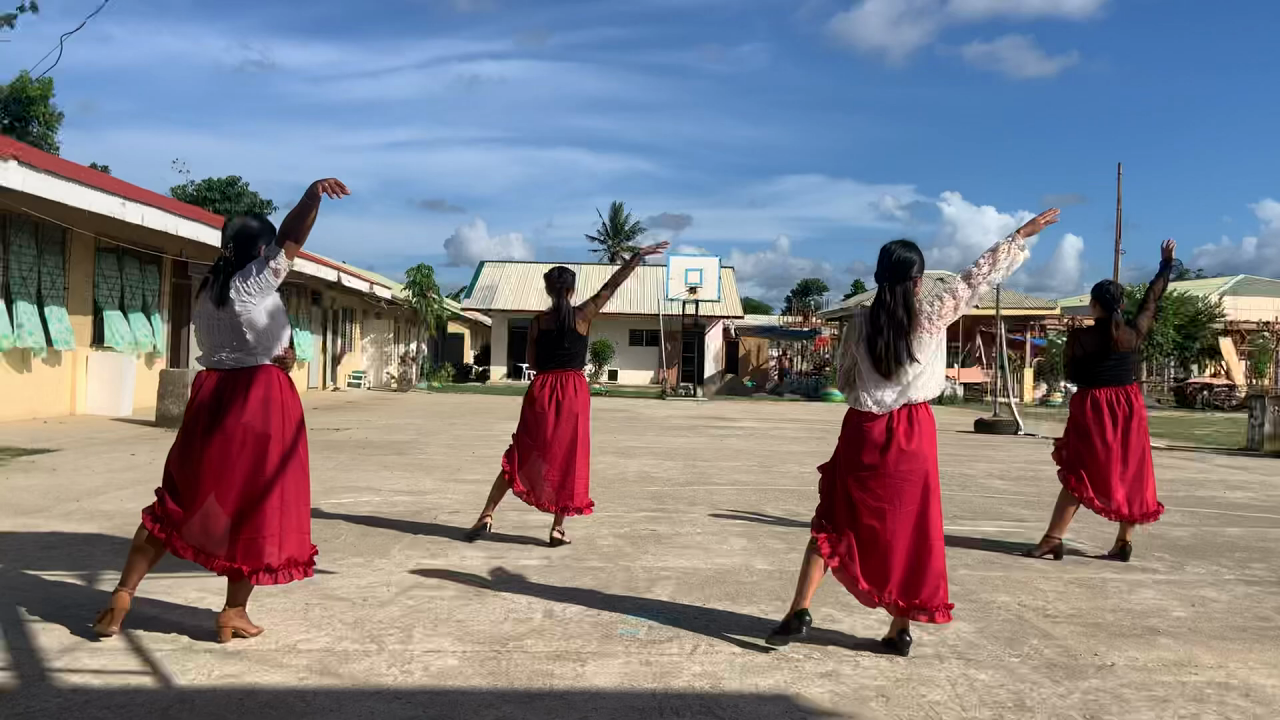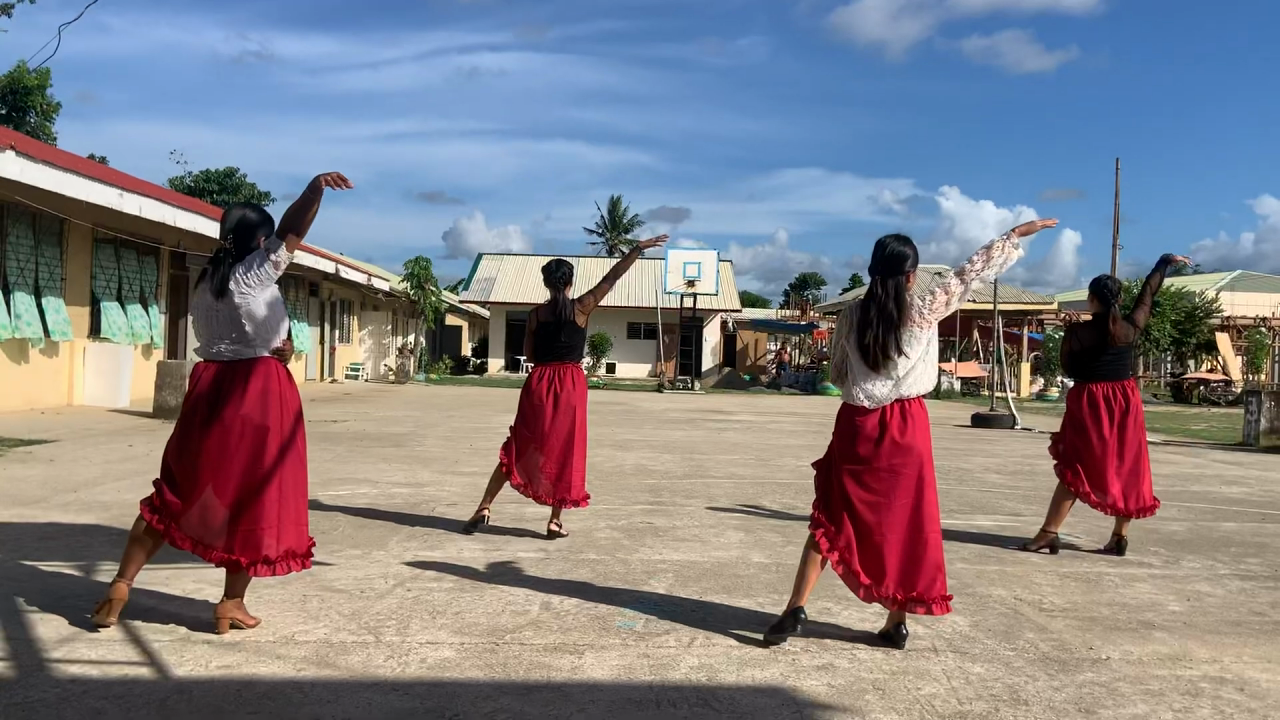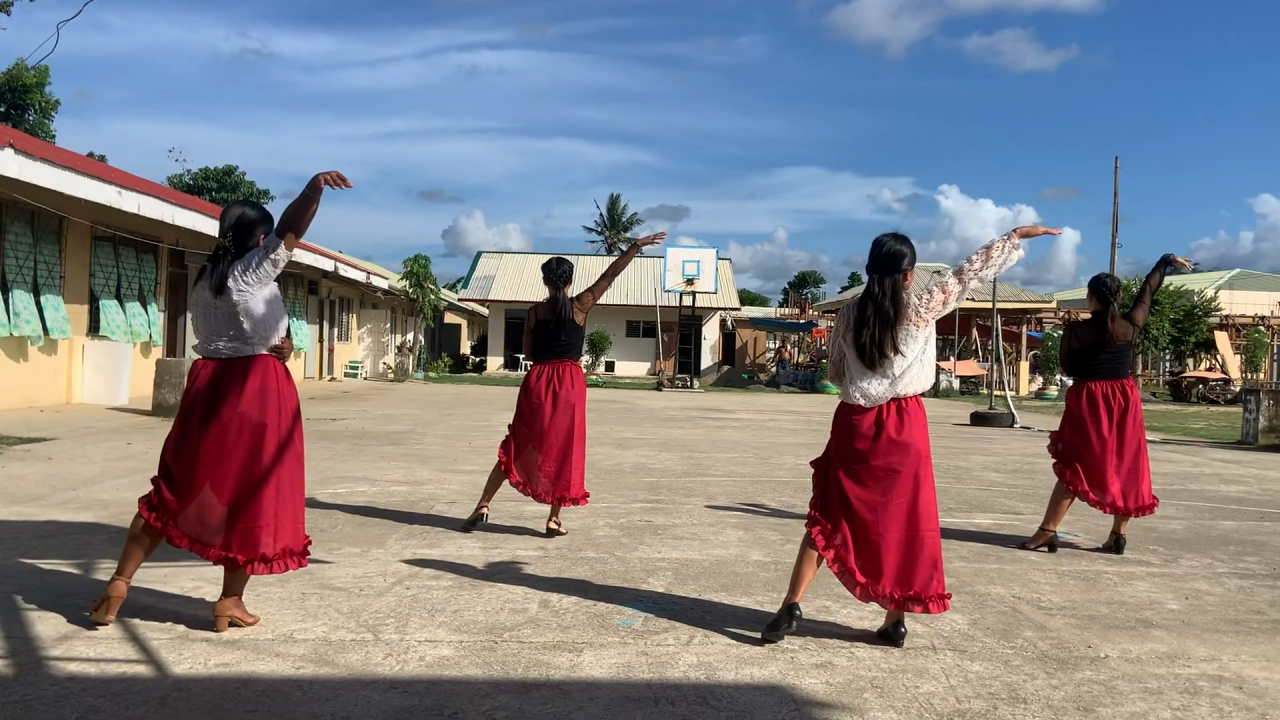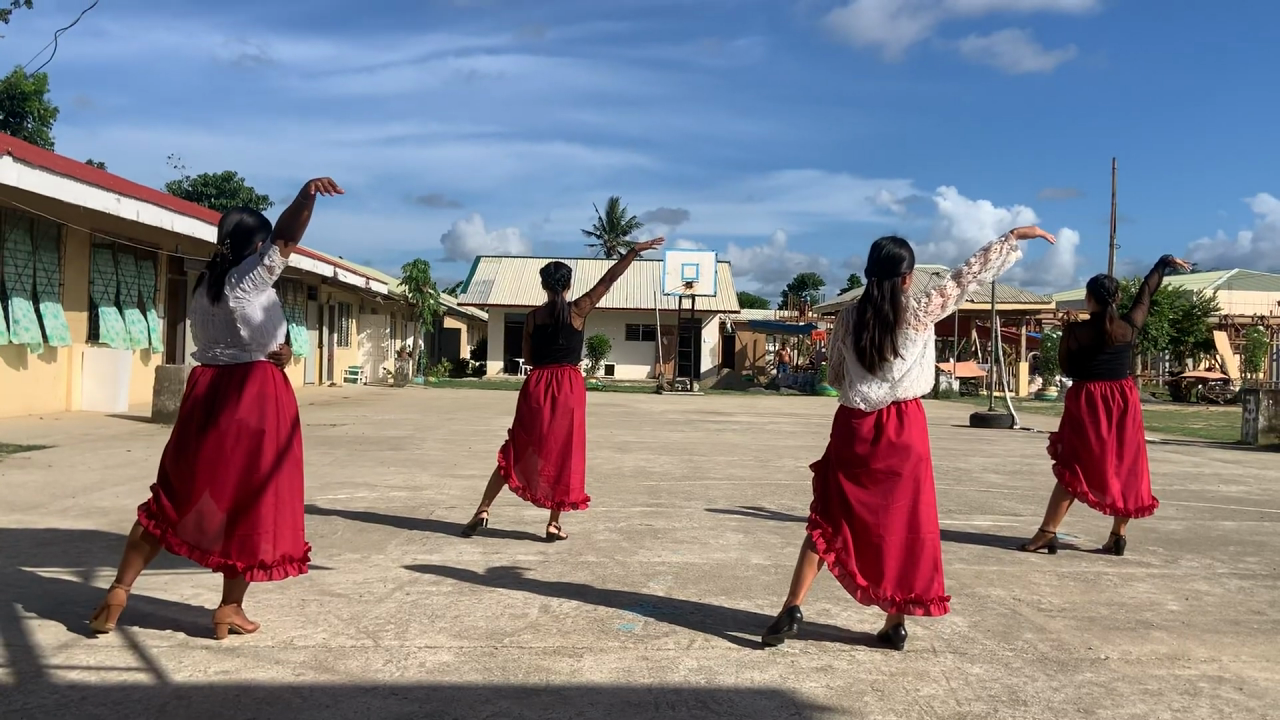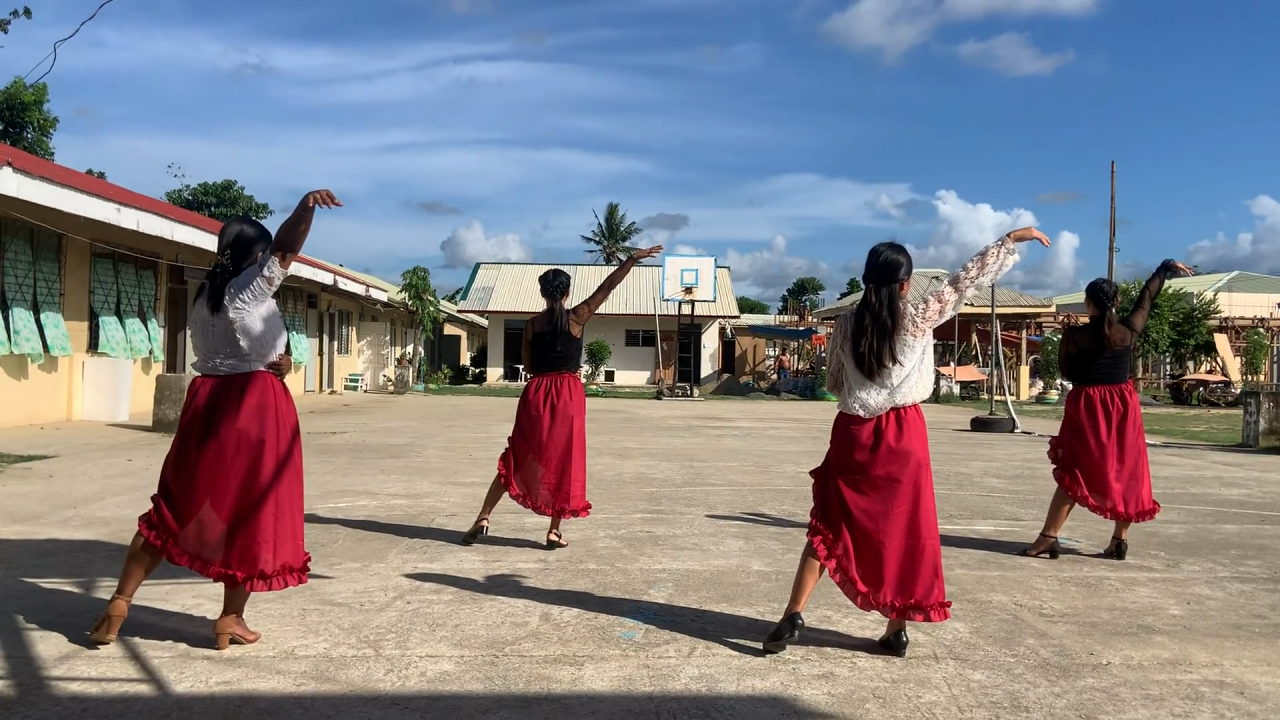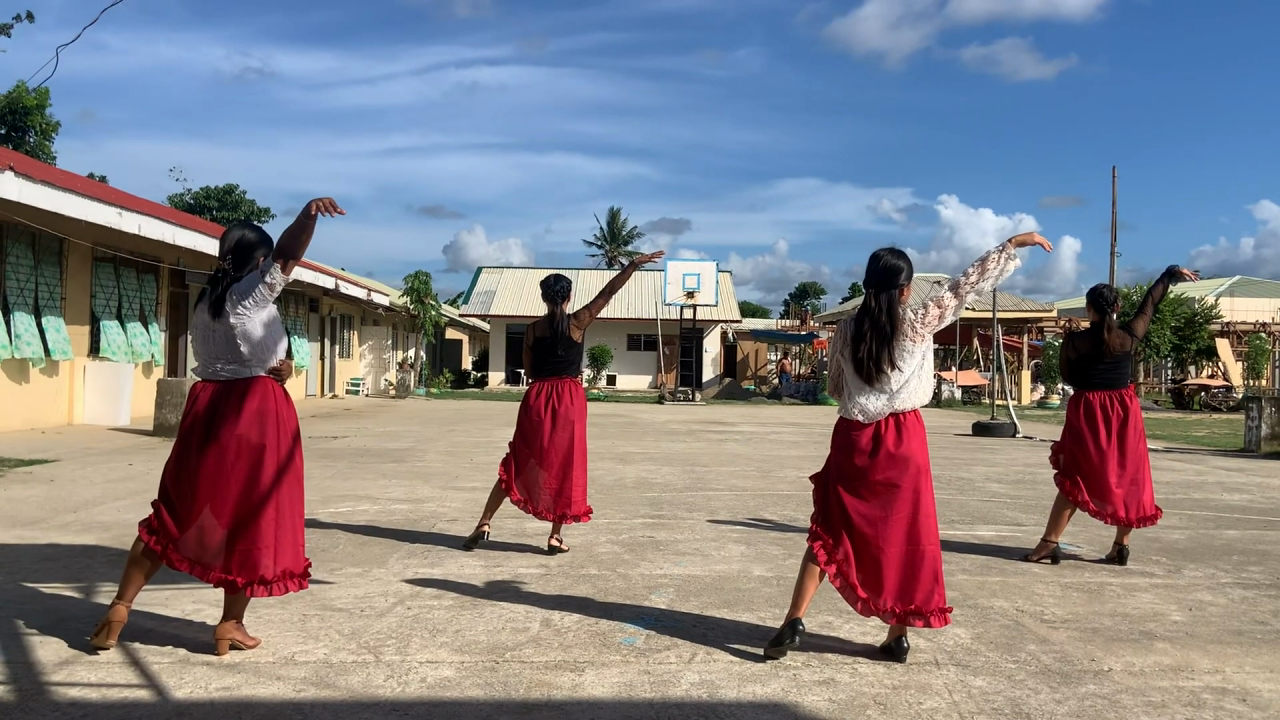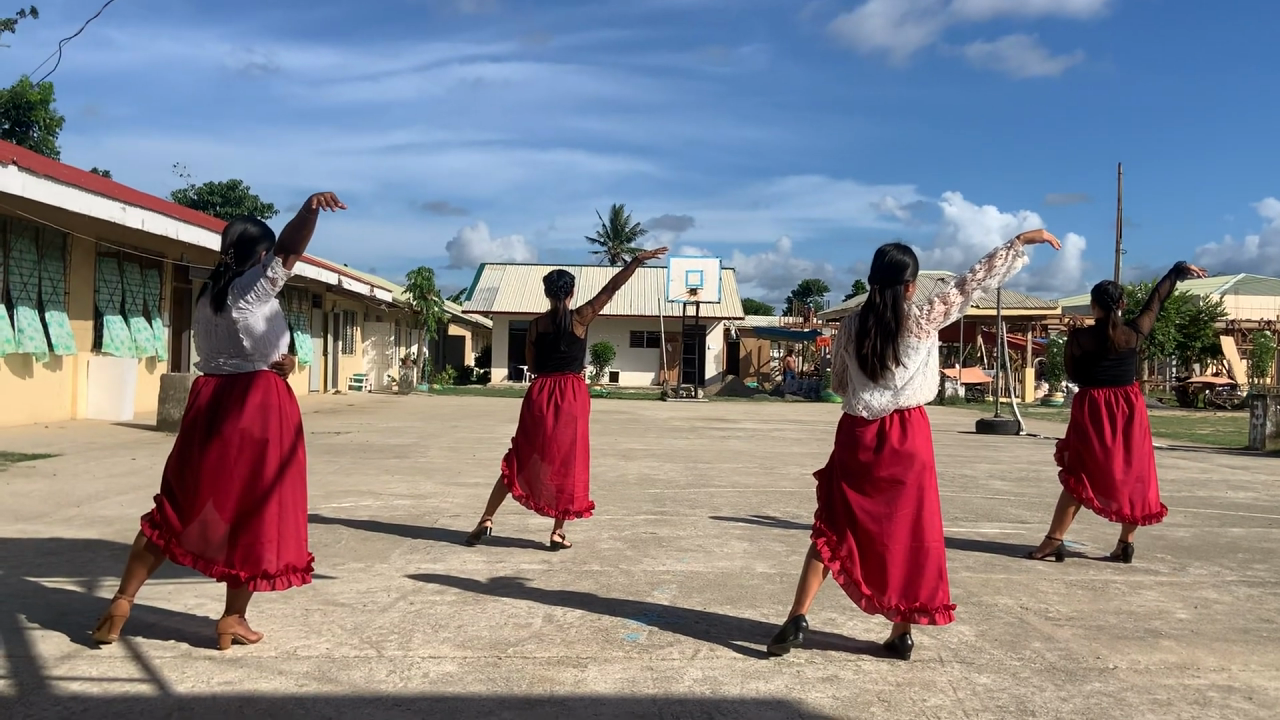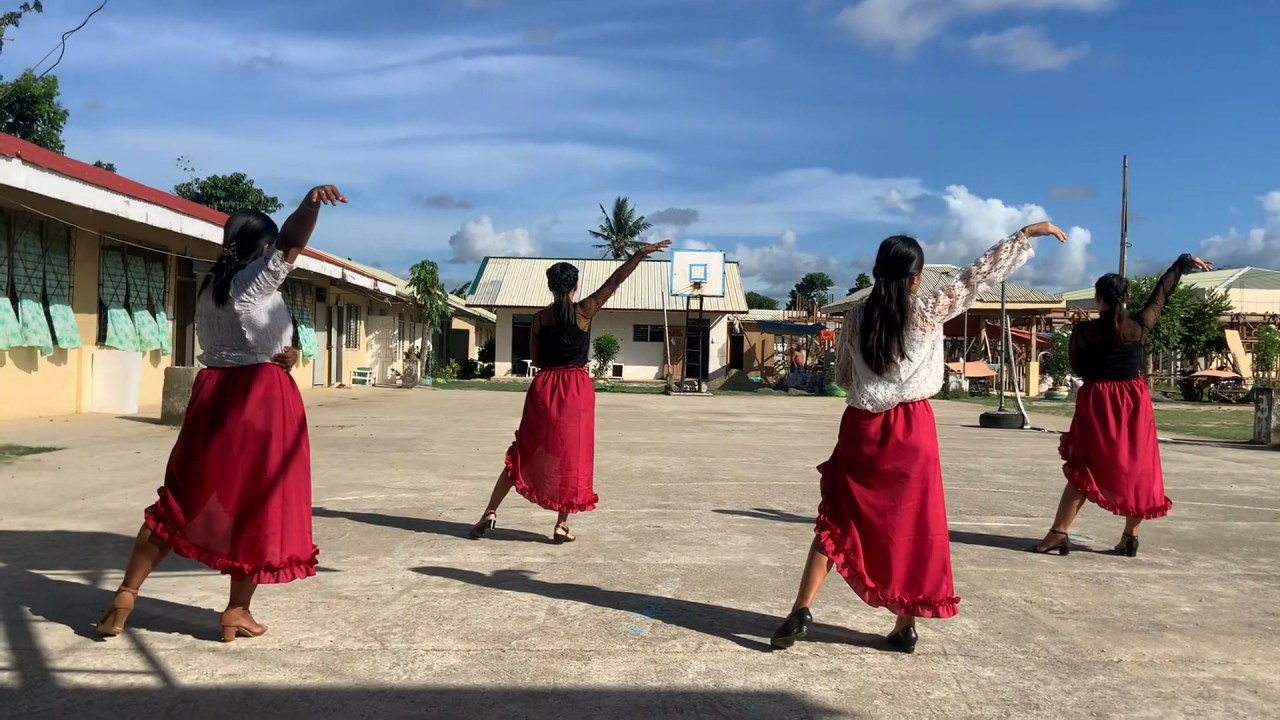
dt=0.3s
person 1, frame 1
left shoulder: (209, 290)
right shoulder: (254, 284)
right elbow: (291, 241)
left wrist: (279, 357)
right wrist: (312, 195)
left hip: (214, 398)
right hip: (258, 403)
left knee: (181, 500)
right knee: (255, 507)
left ankle: (123, 594)
right ankle: (234, 613)
person 1, frame 2
left shoulder: (207, 282)
right shoulder: (252, 274)
right elbow: (291, 233)
left wrist: (276, 348)
right wrist: (315, 188)
left hip: (212, 390)
right hip: (256, 394)
left knee: (178, 491)
right knee: (253, 499)
left ankle: (120, 585)
right ankle: (232, 603)
person 1, frame 3
left shoulder: (206, 279)
right shoulder: (251, 272)
right elbow: (291, 232)
left wrist: (275, 346)
right wrist: (314, 188)
left hip: (209, 386)
right hip: (254, 391)
left knee: (175, 488)
right knee: (250, 496)
left ankle: (118, 583)
right ankle: (230, 602)
person 1, frame 4
left shoulder: (206, 286)
right shoulder: (250, 278)
right elbow: (286, 238)
left wrist: (275, 353)
right wrist: (306, 194)
left hip: (210, 394)
right hip: (254, 399)
left knee: (177, 497)
right knee: (249, 504)
left ankle: (118, 591)
right ankle: (230, 609)
person 1, frame 5
left shoulder: (206, 296)
right shoulder: (249, 289)
right elbow: (286, 250)
left wrist: (274, 362)
right wrist: (305, 207)
left hip: (209, 404)
right hip: (253, 408)
left knee: (177, 508)
right knee: (251, 514)
left ankle: (120, 601)
right ankle: (231, 619)
person 1, frame 6
left shoulder: (206, 301)
right shoulder: (251, 294)
right elbow: (288, 256)
left wrist: (276, 367)
right wrist: (308, 214)
left hip: (210, 409)
right hip: (254, 414)
left knee: (177, 513)
right knee: (251, 518)
left ankle: (119, 607)
right ankle: (231, 624)
person 1, frame 7
left shoulder: (209, 295)
right shoulder: (254, 288)
right elbow: (290, 250)
left wrist: (277, 361)
right wrist: (310, 208)
left hip: (211, 403)
right hip: (256, 407)
left knee: (179, 506)
right knee: (253, 513)
left ankle: (121, 601)
right ankle: (233, 619)
person 1, frame 8
left shoulder: (211, 288)
right shoulder: (257, 281)
right elbow: (291, 244)
left wrist: (280, 354)
right wrist: (311, 202)
left hip: (215, 396)
right hip: (260, 400)
left knee: (184, 499)
right knee: (257, 506)
left ankle: (126, 594)
right ankle: (237, 611)
person 2, frame 1
left shoulder: (860, 322)
right shoulder: (932, 314)
left elbow: (844, 382)
right elbow: (980, 274)
right wrist: (1023, 233)
left hip: (864, 430)
right hip: (912, 431)
left knee: (834, 524)
right knee: (909, 528)
left ankle: (799, 612)
right ankle: (900, 629)
person 2, frame 2
left shoulder: (852, 315)
right shoulder: (923, 310)
left elbow: (837, 375)
right elbow: (972, 270)
right wrist: (1017, 233)
left hip: (857, 423)
right hip: (905, 425)
left knee: (832, 518)
right knee: (904, 522)
left ankle: (795, 610)
right ankle: (896, 622)
person 2, frame 3
left shoulder: (849, 314)
right shoulder: (920, 309)
left elbow: (835, 372)
right elbow: (971, 271)
right wrist: (1017, 235)
left hip: (855, 422)
right hip: (903, 424)
left knee: (829, 517)
right knee: (903, 521)
left ankle: (791, 606)
right ankle: (894, 620)
person 2, frame 4
left shoulder: (848, 317)
right shoulder: (919, 311)
left elbow: (834, 376)
right elbow: (970, 274)
right wrist: (1016, 236)
left hip: (855, 425)
right hip: (903, 427)
left knee: (829, 520)
right knee: (902, 524)
left ankle: (792, 609)
right ankle: (895, 623)
person 2, frame 5
left shoulder: (847, 323)
right shoulder: (917, 317)
left elbow: (833, 383)
right elbow: (967, 278)
right wrist: (1013, 238)
left hip: (853, 432)
right hip: (902, 433)
left knee: (829, 526)
right knee: (903, 530)
left ankle: (792, 617)
right ankle: (895, 630)
person 2, frame 6
left shoulder: (847, 329)
right shoulder: (916, 322)
left elbow: (834, 388)
right elbow: (968, 284)
right wrist: (1014, 243)
left hip: (854, 437)
right hip: (902, 438)
left knee: (830, 532)
right knee: (902, 536)
left ankle: (793, 623)
right ankle: (897, 635)
person 2, frame 7
left shoulder: (852, 325)
right shoulder: (922, 319)
left elbow: (838, 384)
right elbow: (973, 281)
right wrist: (1022, 240)
left hip: (858, 433)
right hip: (906, 435)
left knee: (834, 529)
right knee: (907, 533)
left ankle: (797, 620)
right ankle: (901, 633)
person 2, frame 8
left shoulder: (856, 317)
right shoulder: (926, 312)
left elbow: (842, 377)
right elbow: (979, 274)
right wrist: (1027, 233)
left hip: (862, 426)
right hip: (910, 428)
left knee: (838, 521)
right knee: (911, 525)
left ankle: (801, 612)
right ankle: (905, 626)
person 3, frame 1
left shoulder: (1080, 338)
right shoulder: (1134, 332)
left elbow: (1071, 374)
right elbow: (1152, 298)
right wrist: (1166, 263)
left hip: (1092, 409)
right hip: (1128, 408)
left knee: (1079, 475)
right knee: (1130, 474)
left ankle: (1053, 539)
right ankle: (1123, 542)
person 3, frame 2
left shoulder: (1077, 332)
right shoulder: (1131, 327)
left elbow: (1068, 369)
right elbow: (1148, 292)
right wrist: (1166, 261)
left hip: (1090, 404)
right hip: (1124, 402)
left knee: (1075, 470)
right knee: (1126, 469)
left ankle: (1049, 532)
right ankle: (1120, 537)
person 3, frame 3
left shoulder: (1076, 330)
right shoulder: (1130, 325)
left elbow: (1068, 367)
right elbow: (1147, 292)
right wrist: (1167, 261)
left hip: (1088, 402)
right hip: (1124, 401)
left knee: (1074, 467)
right knee: (1125, 468)
left ankle: (1048, 530)
right ankle: (1118, 535)
person 3, frame 4
left shoulder: (1075, 331)
right shoulder: (1129, 326)
left elbow: (1066, 368)
right elbow: (1146, 292)
right wrist: (1165, 262)
left hip: (1087, 403)
right hip: (1123, 402)
left knee: (1073, 469)
right knee: (1124, 468)
left ankle: (1048, 532)
right ankle: (1118, 536)
person 3, frame 5
left shoulder: (1074, 336)
right shoulder: (1129, 330)
left elbow: (1067, 372)
right elbow: (1146, 297)
right wrist: (1167, 267)
left hip: (1086, 407)
right hip: (1123, 406)
left knee: (1074, 473)
right knee: (1125, 472)
left ankle: (1049, 537)
right ankle: (1119, 540)
person 3, frame 6
left shoulder: (1074, 341)
right shoulder: (1130, 335)
left elbow: (1068, 377)
right elbow: (1149, 304)
right wrist: (1172, 273)
left hip: (1088, 413)
right hip: (1123, 412)
left knee: (1075, 478)
right knee: (1127, 478)
left ankle: (1050, 542)
right ankle: (1121, 545)
person 3, frame 7
left shoulder: (1079, 338)
right shoulder: (1135, 333)
left elbow: (1073, 374)
right elbow: (1155, 301)
right wrist: (1179, 270)
left hip: (1092, 410)
right hip: (1129, 409)
left knee: (1079, 476)
right knee: (1132, 475)
left ankle: (1054, 540)
right ankle: (1126, 543)
person 3, frame 8
left shoulder: (1084, 331)
right shoulder: (1140, 326)
left elbow: (1077, 368)
right elbow: (1161, 293)
right wrist: (1184, 262)
left hip: (1097, 403)
right hip: (1133, 403)
left knee: (1084, 470)
right knee: (1136, 469)
left ankle: (1059, 533)
right ankle: (1130, 536)
person 4, frame 1
left shoulder: (538, 322)
right shoulder: (582, 315)
left elbow: (532, 362)
right elbow: (612, 285)
right wrist: (638, 256)
left hip: (541, 391)
right hip: (572, 392)
left knee: (521, 456)
right knee: (568, 460)
left ankle: (487, 515)
right ankle: (557, 529)
person 4, frame 2
left shoulder: (535, 314)
right shoulder: (581, 308)
left elbow: (529, 355)
right elbow: (612, 277)
right wrist: (639, 248)
left hip: (539, 383)
right hip: (570, 385)
left knee: (519, 449)
right knee: (564, 452)
left ankle: (484, 508)
right ankle: (555, 521)
person 4, frame 3
left shoulder: (535, 312)
right shoulder: (580, 306)
left elbow: (528, 353)
right elbow: (610, 275)
right wrist: (636, 246)
left hip: (538, 381)
right hip: (569, 383)
left knee: (518, 447)
right knee: (564, 451)
left ankle: (483, 506)
right ankle: (554, 520)
person 4, frame 4
left shoulder: (533, 317)
right shoulder: (578, 310)
left elbow: (528, 357)
right elbow: (608, 279)
right wrist: (634, 251)
left hip: (537, 386)
right hip: (568, 387)
left knee: (517, 451)
right knee: (563, 454)
left ankle: (483, 510)
right ankle: (554, 524)
person 4, frame 5
left shoulder: (532, 324)
right shoulder: (576, 318)
left elbow: (528, 365)
right elbow: (607, 287)
right wrist: (633, 259)
left hip: (536, 393)
right hip: (568, 394)
left knee: (518, 459)
right knee: (564, 462)
left ankle: (483, 518)
right ankle: (554, 532)
person 4, frame 6
left shoulder: (532, 329)
right shoulder: (577, 322)
left elbow: (529, 370)
right elbow: (608, 292)
right wrist: (634, 264)
left hip: (537, 398)
right hip: (569, 399)
left knee: (519, 464)
right knee: (565, 467)
left ankle: (484, 523)
right ankle: (555, 536)
person 4, frame 7
left shoulder: (536, 325)
right shoulder: (580, 318)
left elbow: (531, 366)
right elbow: (611, 288)
right wrist: (637, 260)
left hip: (540, 394)
right hip: (572, 395)
left knee: (521, 459)
right knee: (567, 462)
left ankle: (486, 519)
right ankle: (557, 532)
person 4, frame 8
left shoulder: (539, 318)
right shoulder: (583, 311)
left elbow: (536, 359)
right elbow: (614, 281)
right wrist: (640, 254)
left hip: (544, 387)
right hip: (576, 388)
left knee: (525, 453)
right knee: (571, 456)
left ankle: (490, 513)
right ankle: (562, 526)
